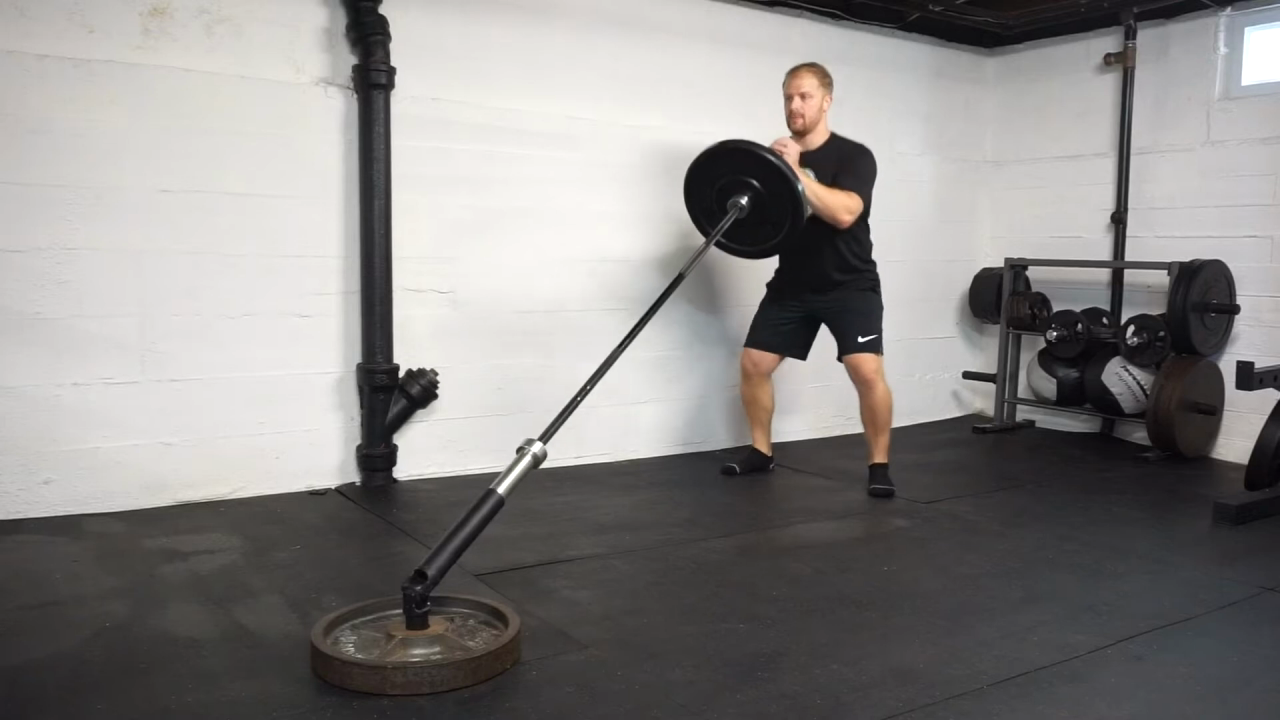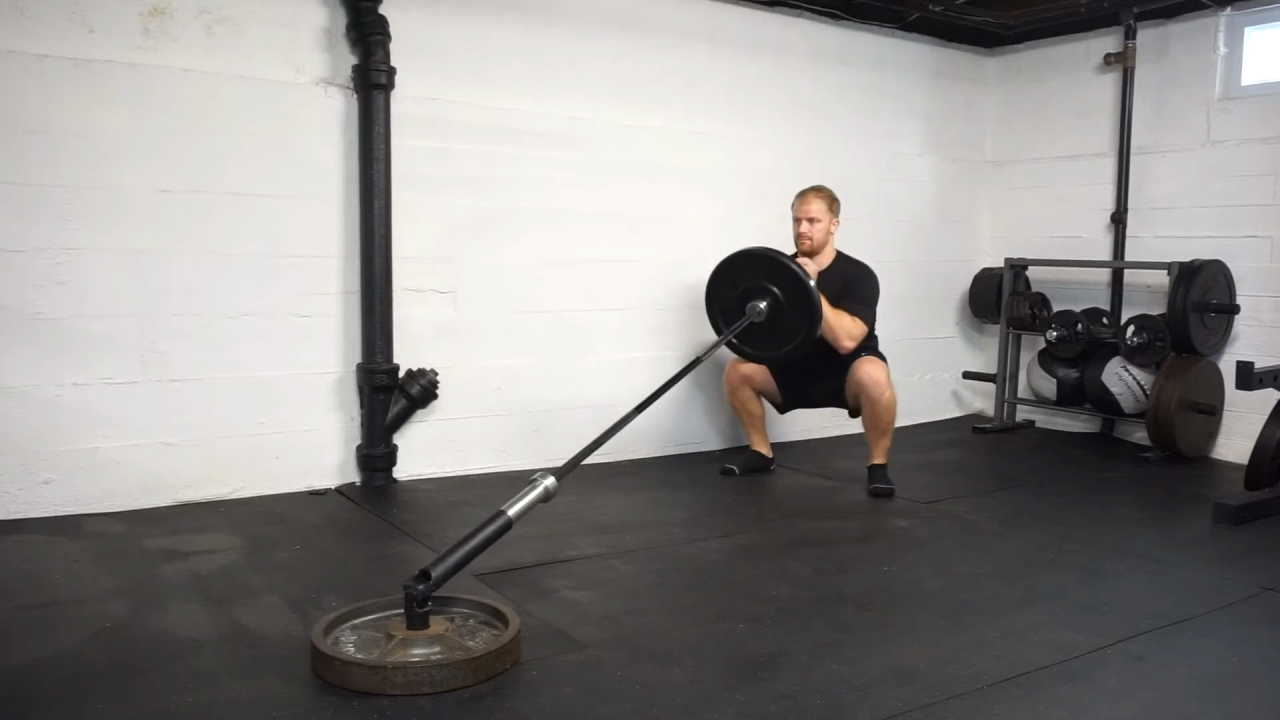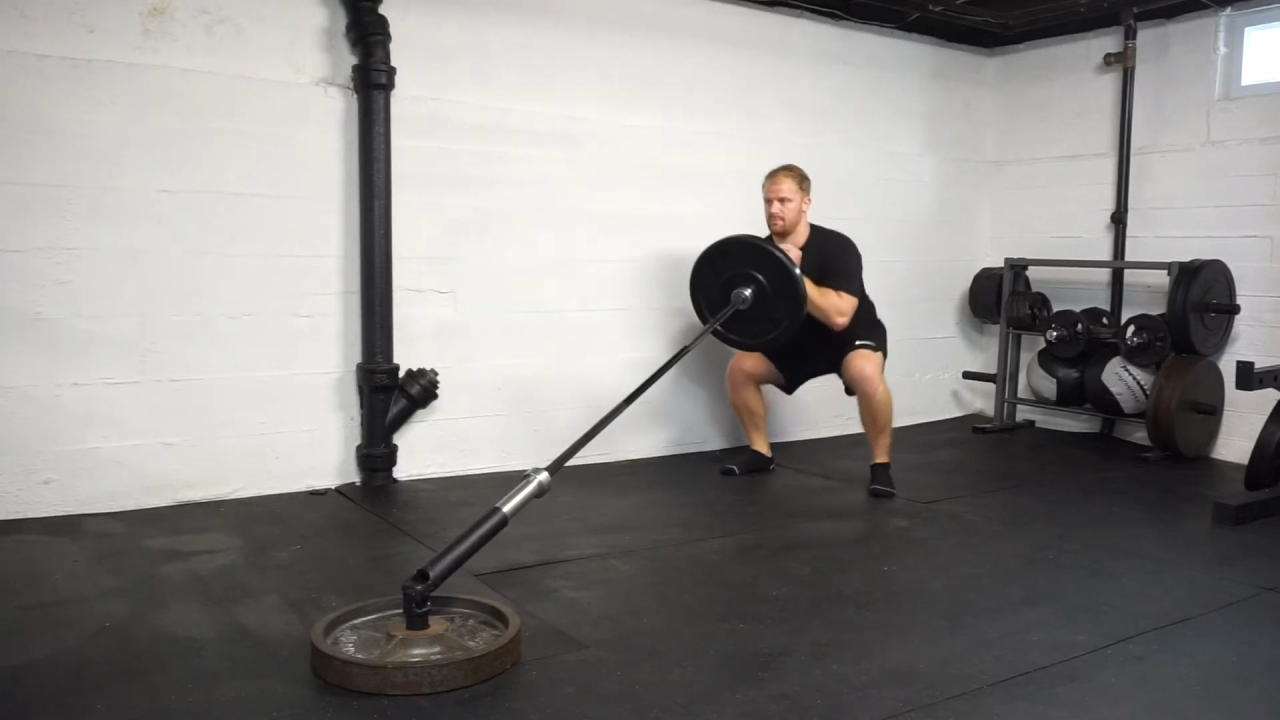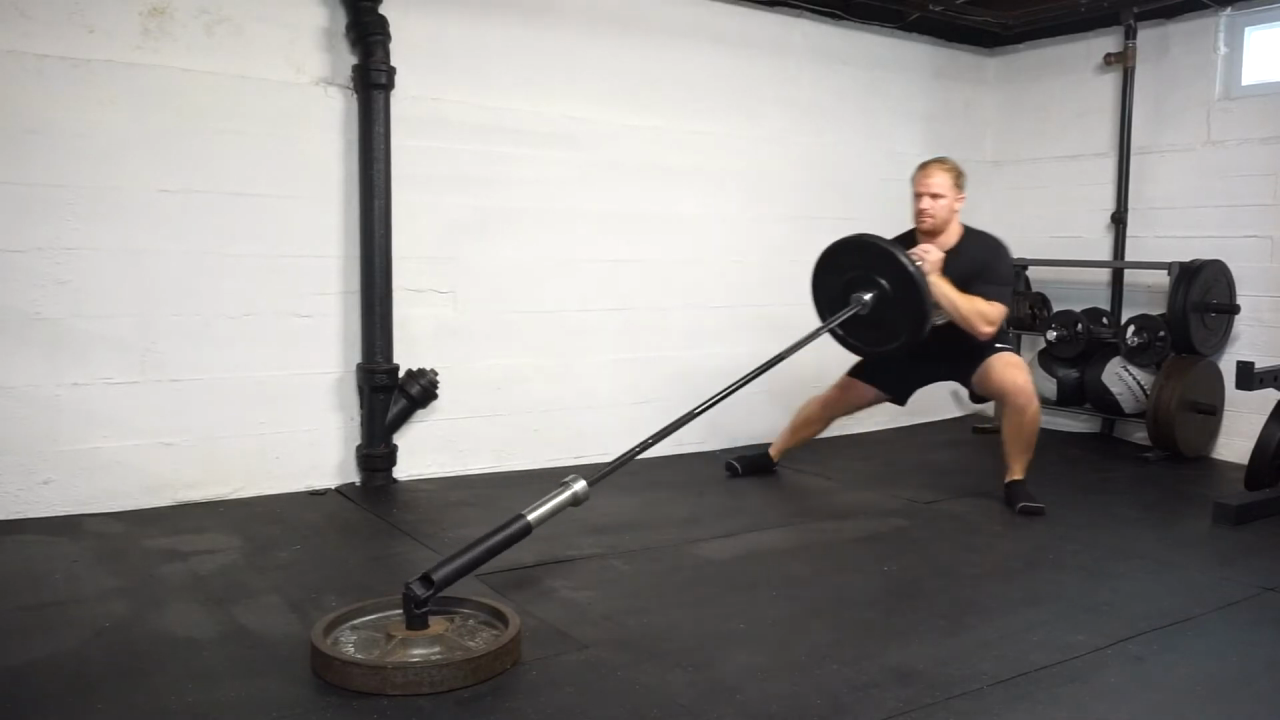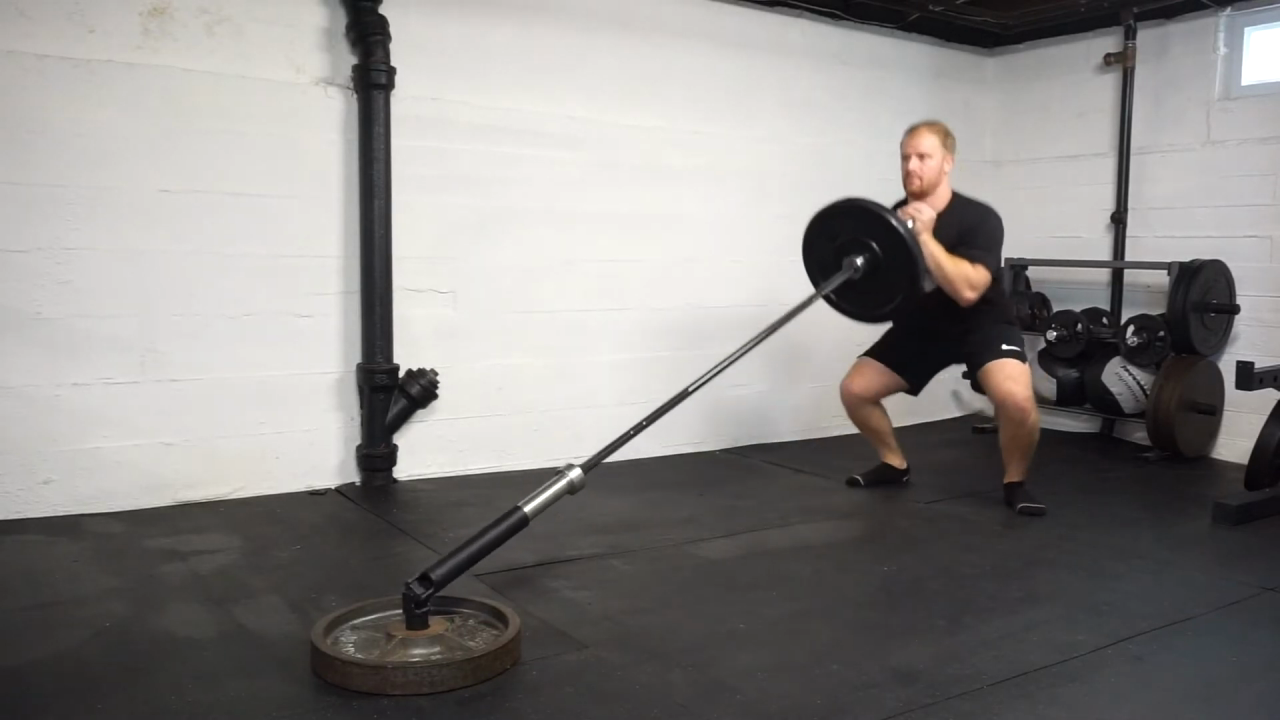
dt=1s
person 1, frame 1
left shoulder: (853, 156)
right shoulder: (774, 158)
left elbow: (844, 213)
left wrist: (795, 172)
left hip: (849, 285)
right hip: (792, 283)
left knee: (866, 371)
right knee: (753, 363)
left ankle: (879, 464)
right ankle: (760, 451)
person 1, frame 2
left shoulder: (858, 275)
left elbow: (846, 340)
left hip: (847, 374)
right hip: (799, 369)
left knee: (873, 376)
right knee: (738, 372)
left ankle: (878, 465)
right ankle: (761, 452)
person 1, frame 3
left shoulder: (835, 247)
left elbow: (839, 317)
left hip: (851, 333)
right hip: (799, 335)
left knee: (866, 374)
right knee: (740, 368)
left ankle: (880, 464)
right ankle: (761, 452)
person 1, frame 4
left shoulder: (989, 253)
right shoulder: (899, 251)
left elbow: (985, 326)
left wrist: (935, 279)
left hip: (974, 347)
right hip: (911, 344)
left knee: (1018, 387)
right knee: (836, 398)
left ankle: (1016, 481)
right ankle: (771, 456)
person 1, frame 5
left shoulder: (977, 218)
right shoulder: (895, 217)
left elbow: (968, 290)
left wrist: (925, 237)
left hip: (983, 327)
right hip: (920, 328)
left knee: (1016, 398)
right knee: (854, 389)
left ankle: (1015, 483)
right ankle: (895, 464)
